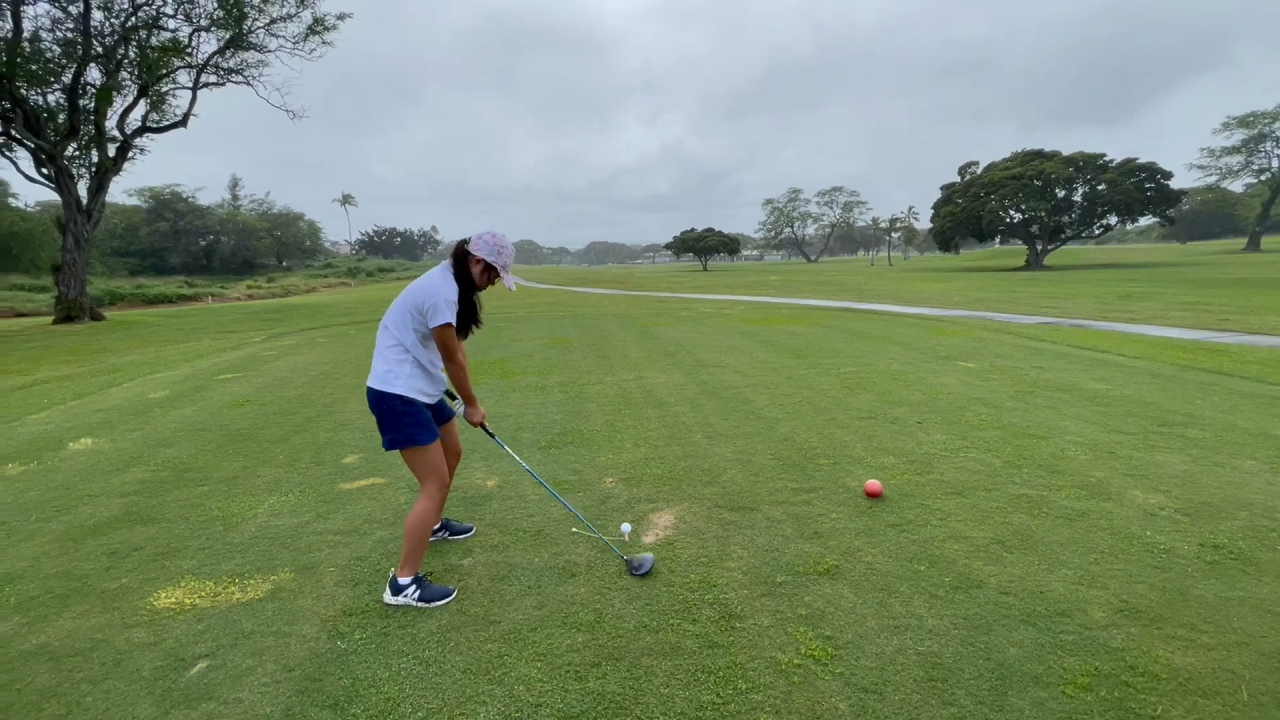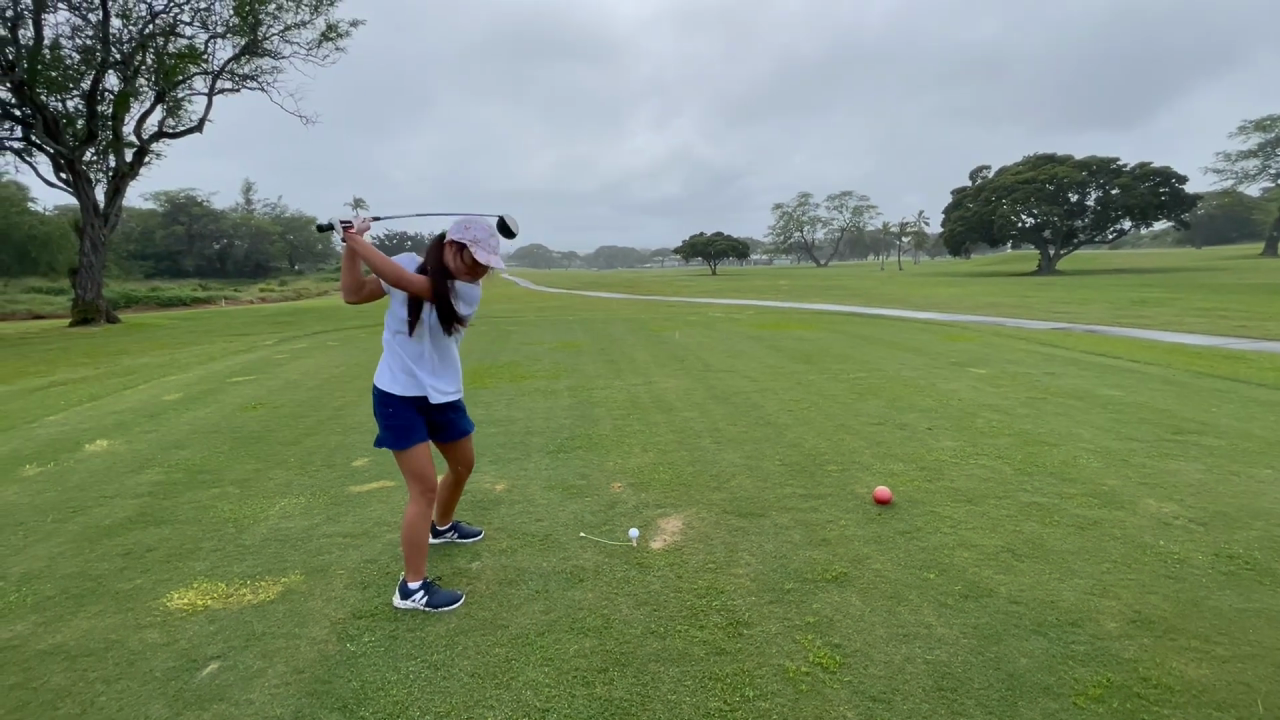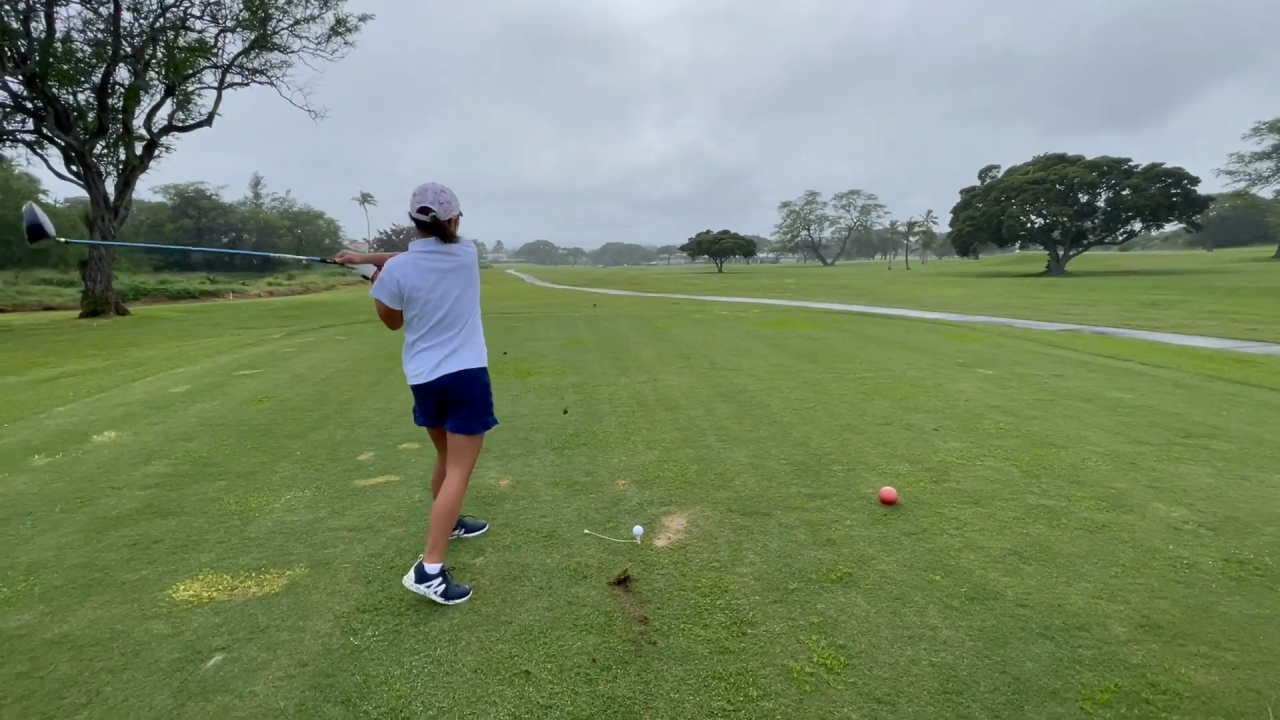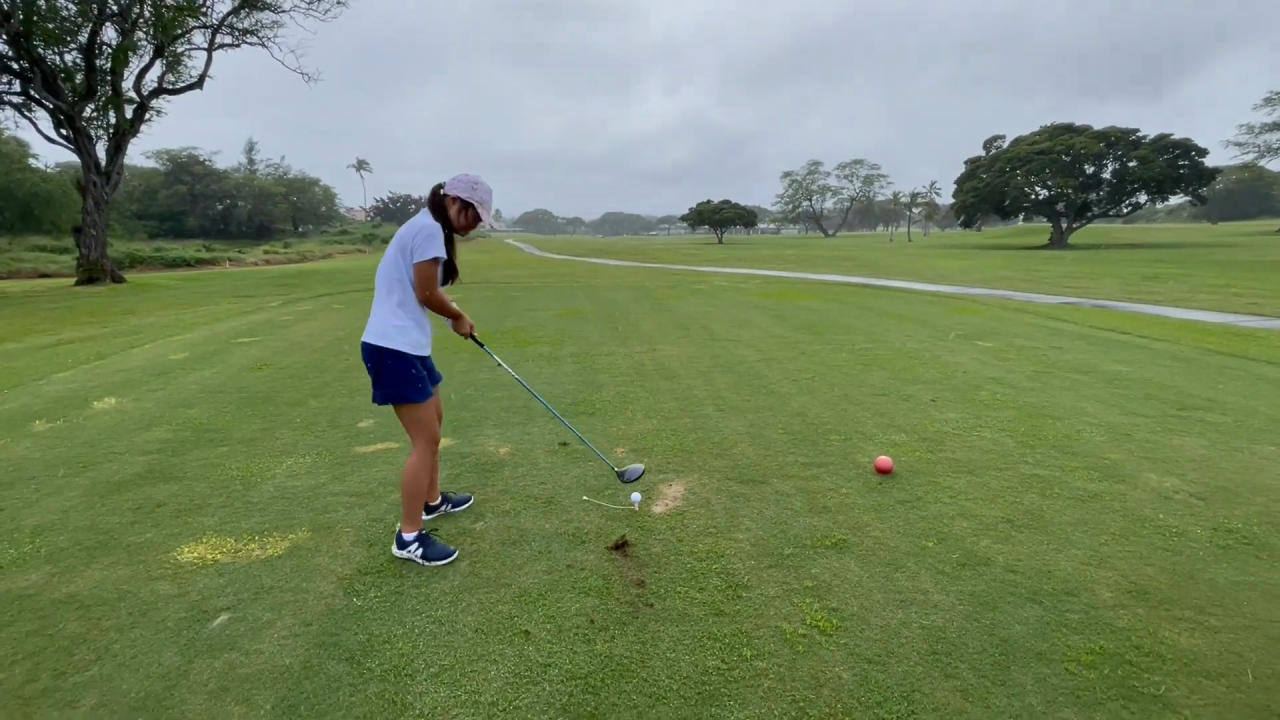
dt=1s
person 1, frame 1
left shoulder: (450, 282)
right shoulder: (442, 293)
left elbow: (455, 350)
right elbow: (453, 360)
left wrist: (462, 398)
right wrist: (472, 404)
left hip: (421, 389)
right hip: (398, 394)
left knee: (451, 454)
right knee: (435, 483)
left ankle: (434, 525)
right ankle: (403, 583)
person 1, frame 2
left shoulder: (467, 290)
right shoulder: (409, 262)
left elbow: (400, 280)
right elbow: (353, 294)
left wrist: (359, 241)
right wrist: (352, 244)
left hip: (443, 395)
right hip: (397, 395)
left knee: (463, 465)
right knee: (424, 488)
left ankle: (441, 525)
right ankle: (412, 587)
person 1, frame 3
left shoulder: (395, 271)
right shoulder: (467, 254)
left elbow: (392, 322)
right wrist: (370, 257)
left hip: (423, 379)
right hip: (467, 375)
left knee: (447, 455)
right knee: (459, 471)
left ankle: (447, 522)
right ankle: (428, 568)
person 1, frame 4
left shoulder: (425, 228)
right shoulder: (430, 230)
right elbow: (427, 294)
left wrist: (455, 315)
right wrist: (458, 316)
left hip: (404, 343)
right hip: (395, 347)
left knee: (431, 423)
right knee: (425, 439)
left ankle: (431, 499)
right ankle: (410, 535)
